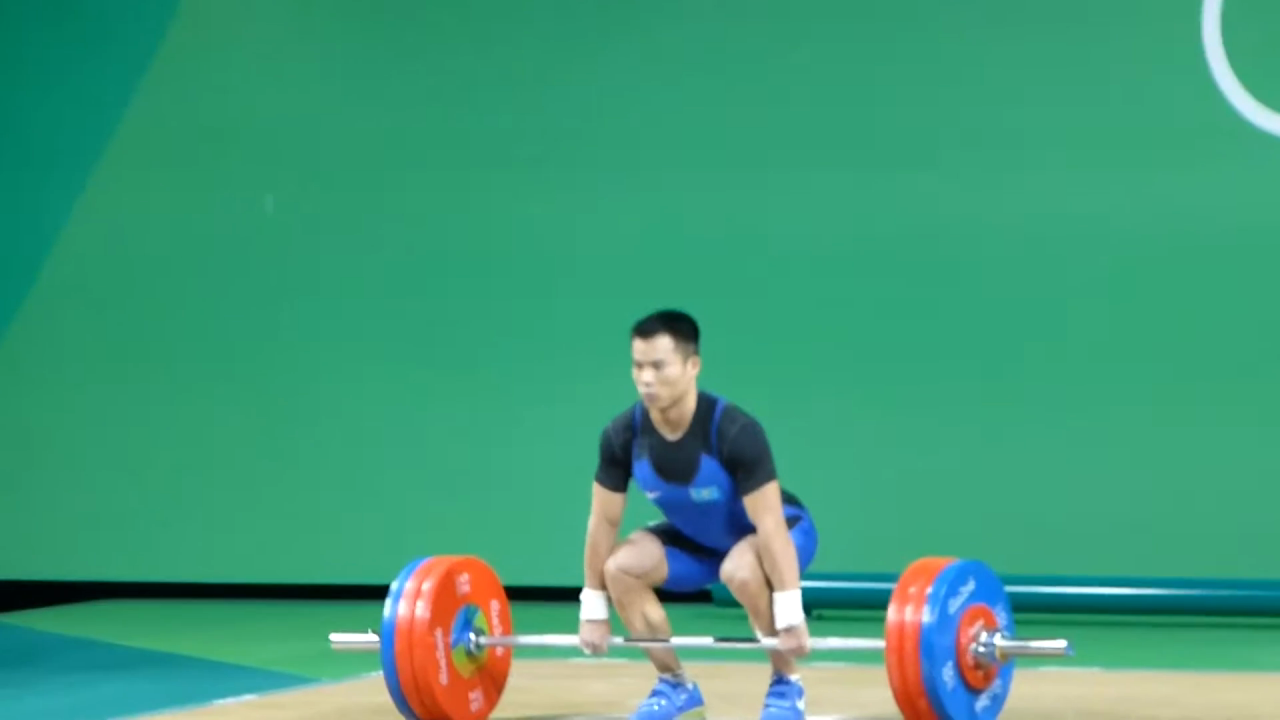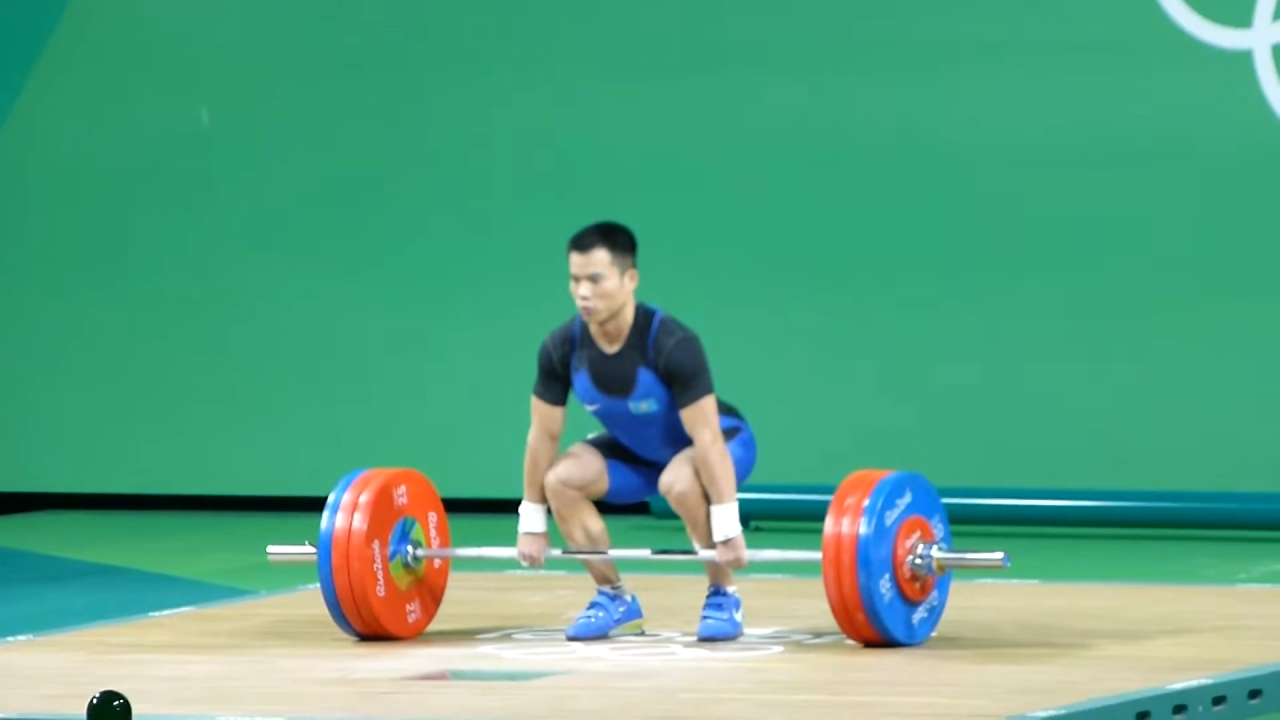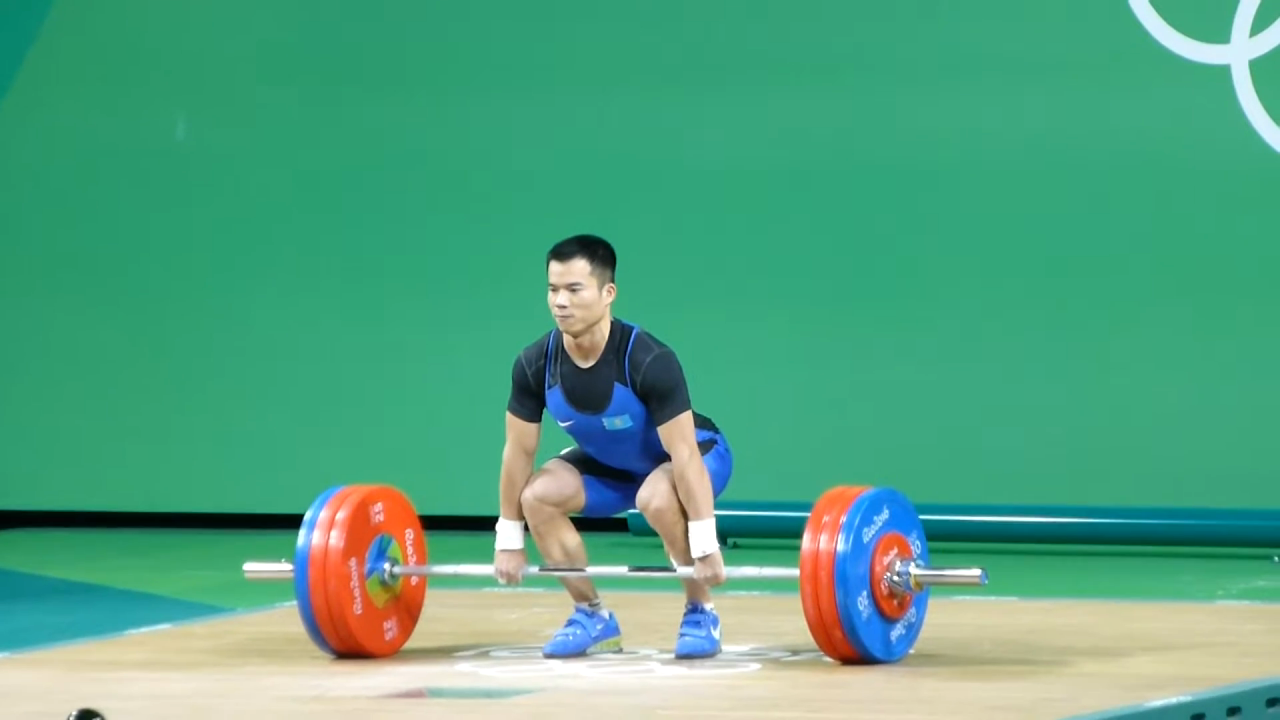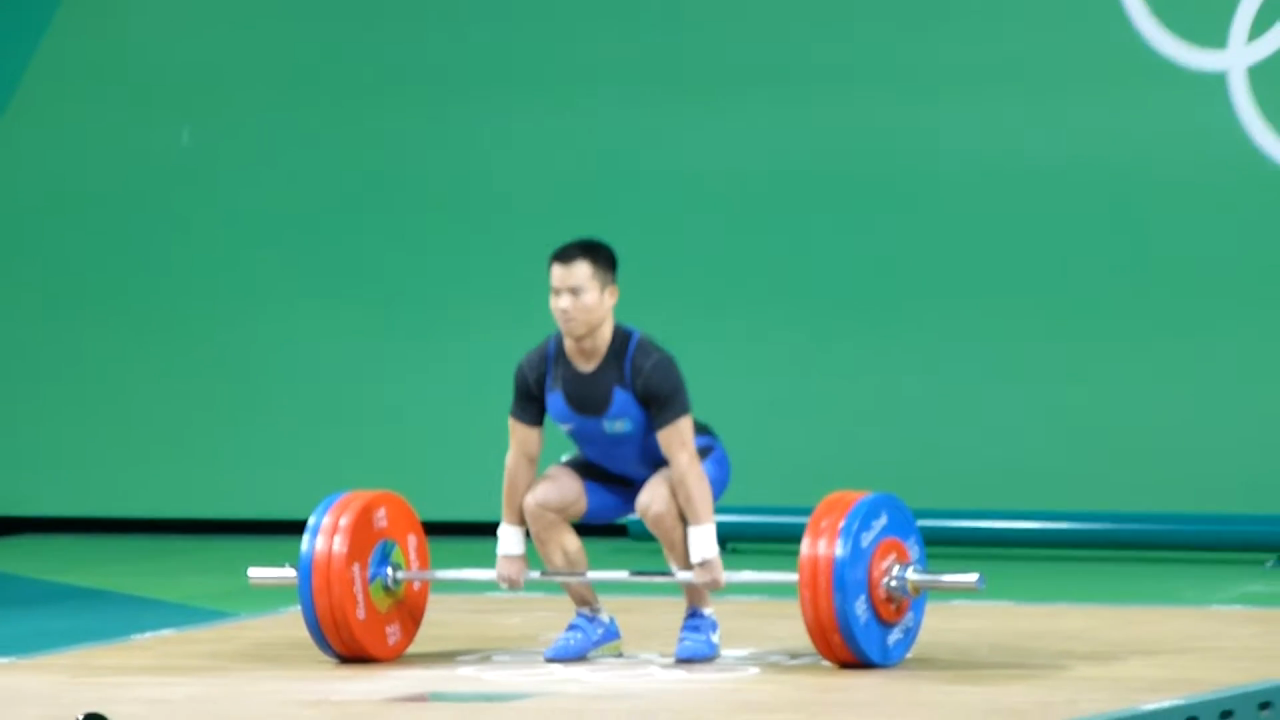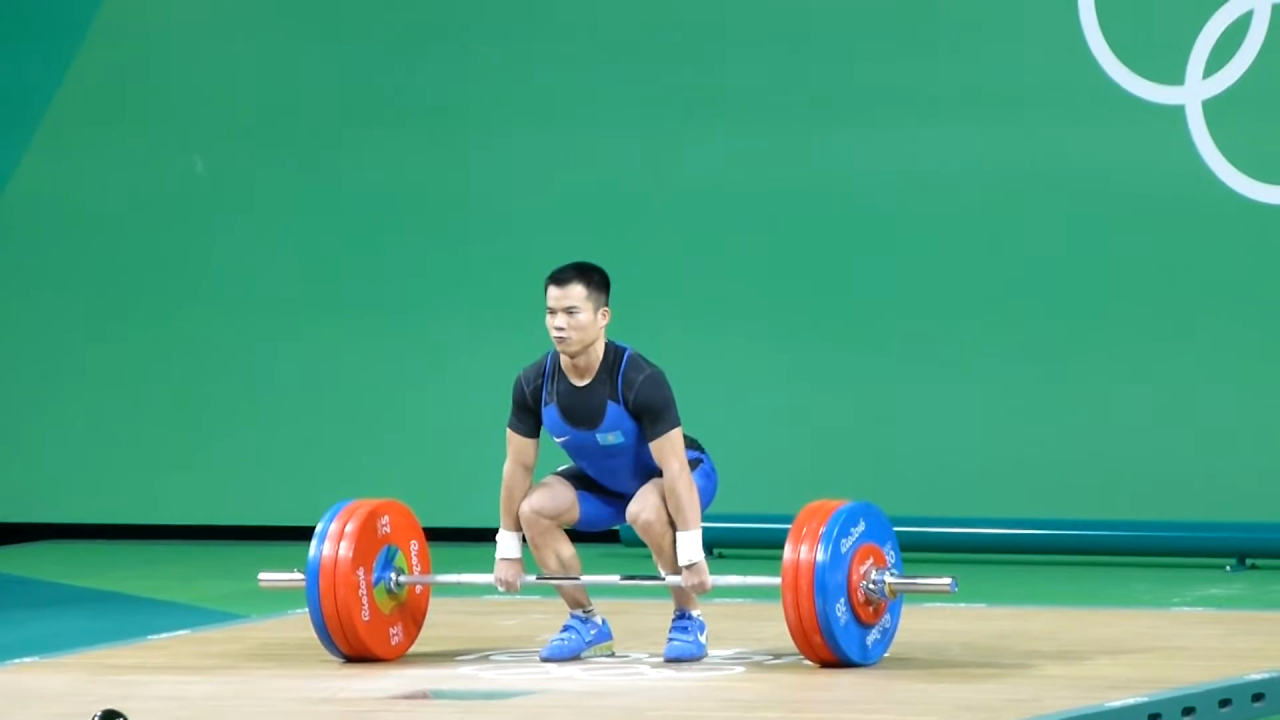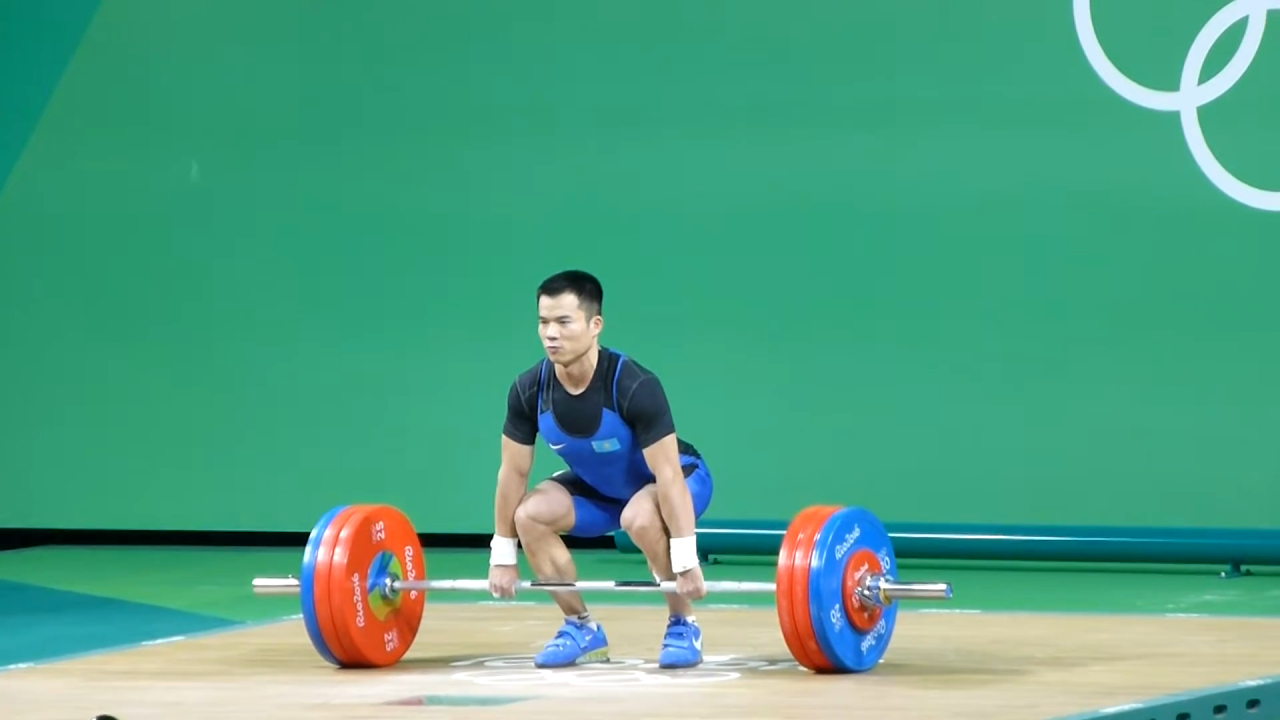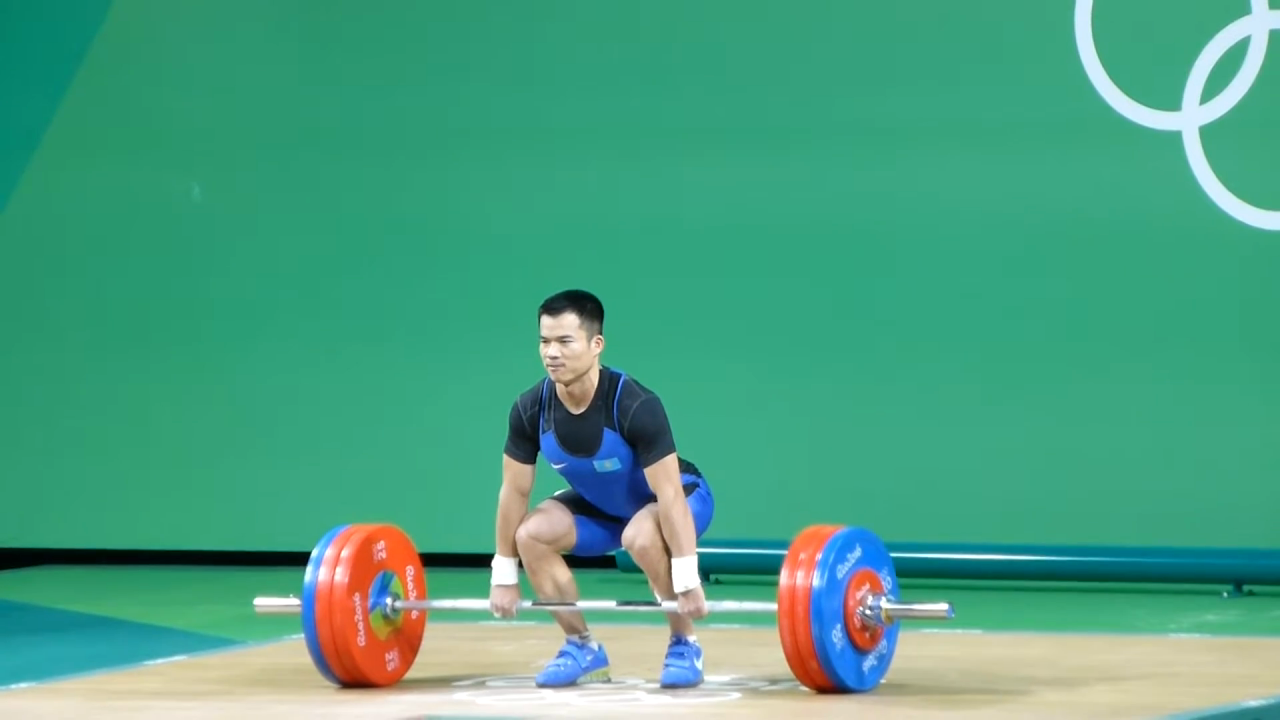
dt=0.7s
person 1, frame 1
left shoulder: (733, 430)
right shoulder: (622, 434)
left elbow: (770, 527)
right elbow: (603, 522)
left wrist: (791, 617)
right wrist: (593, 612)
left hip: (779, 528)
right hip: (697, 538)
left knee: (742, 571)
right knee: (621, 566)
left ankle: (786, 683)
right ankle: (676, 684)
person 1, frame 2
left shoulder: (671, 343)
right shoulder: (561, 347)
left elbow: (706, 438)
right elbow: (543, 434)
left wrist: (728, 528)
right wrist: (532, 522)
left hip: (720, 439)
right hip: (637, 448)
left knee: (679, 481)
right knee: (561, 478)
left ankle: (723, 596)
right ankle: (615, 597)
person 1, frame 3
left shoulder: (648, 359)
right shoulder: (535, 363)
left elbow: (683, 454)
right elbow: (518, 451)
left wrist: (706, 544)
right wrist: (509, 540)
left hip: (697, 452)
right hip: (610, 462)
left knee: (656, 498)
right knee: (537, 495)
left ankle: (701, 614)
right ankle: (592, 615)
person 1, frame 4
left shoulder: (648, 364)
right shoulder: (537, 368)
left elbow: (683, 460)
right elbow: (521, 457)
left wrist: (705, 551)
right wrist: (510, 545)
left hip: (692, 459)
right hip: (612, 469)
left knee: (656, 503)
right knee: (539, 501)
left ankle: (701, 618)
right ankle: (593, 619)
person 1, frame 5
left shoulder: (640, 378)
right shoulder: (534, 382)
left elbow: (675, 468)
right elbow: (518, 465)
left wrist: (692, 554)
right wrist: (508, 550)
left hip: (684, 471)
right hip: (604, 480)
left knee: (646, 512)
right knee: (534, 509)
left ankle: (689, 620)
right ankle: (587, 622)
person 1, frame 6
left shoulder: (633, 385)
right shoulder: (529, 389)
left elbow: (668, 475)
right elbow: (513, 472)
left wrist: (687, 561)
right wrist: (503, 556)
left hip: (679, 476)
right hip: (600, 484)
left knee: (641, 517)
right knee: (530, 514)
left ankle: (683, 626)
right ankle: (582, 627)
person 1, frame 7
left shoulder: (634, 405)
right shoulder: (530, 409)
left elbow: (669, 495)
right elbow: (514, 491)
left wrist: (688, 581)
right wrist: (504, 576)
left hip: (679, 495)
right hip: (601, 503)
left knee: (642, 536)
right knee: (531, 533)
left ankle: (684, 646)
right ankle: (583, 647)
